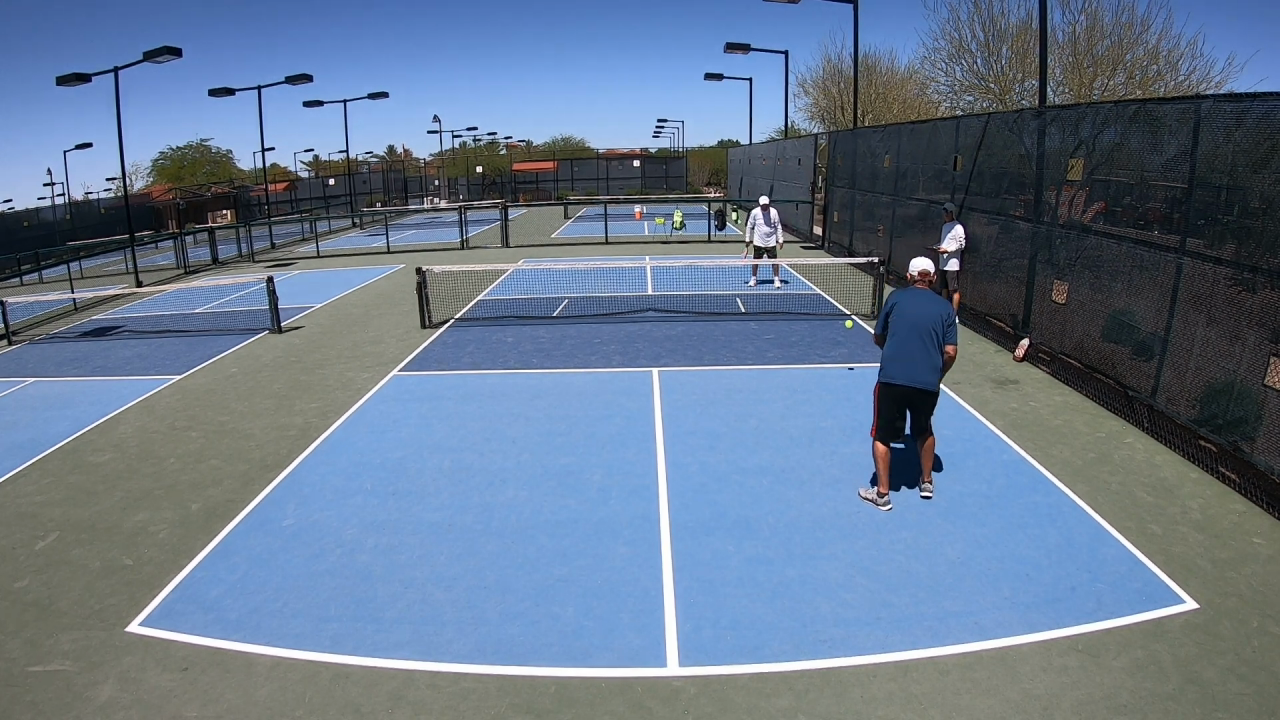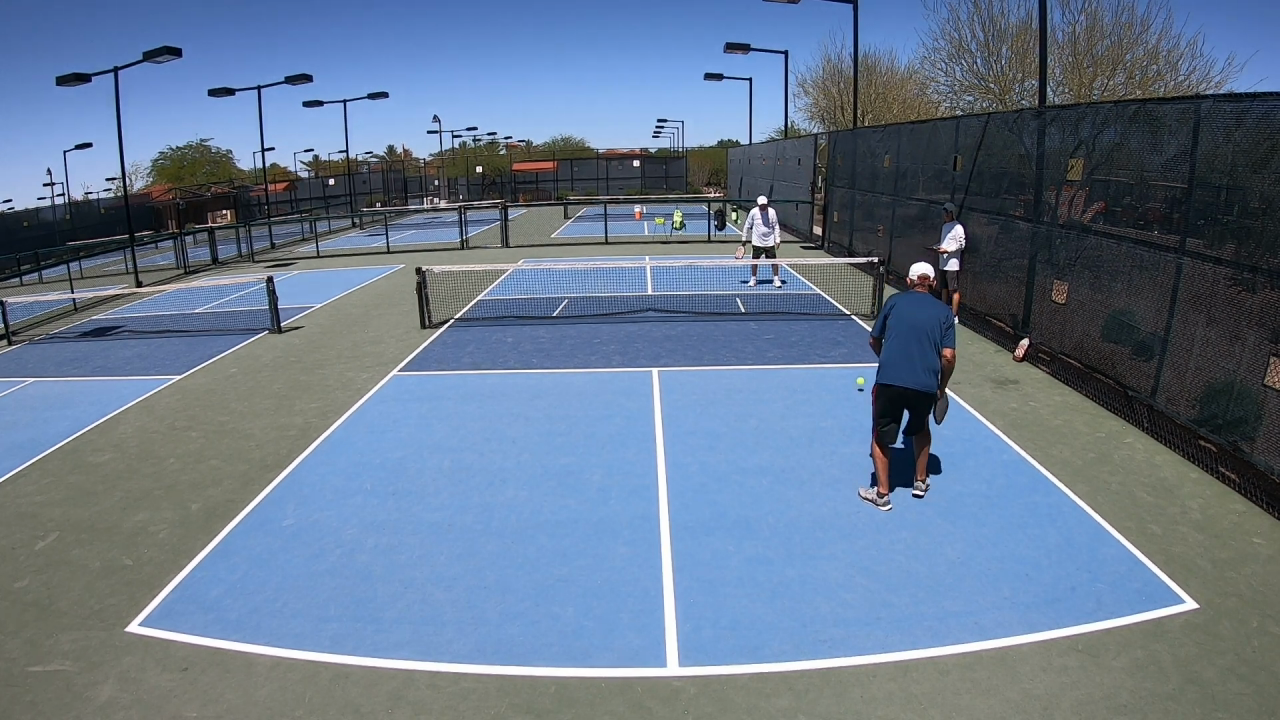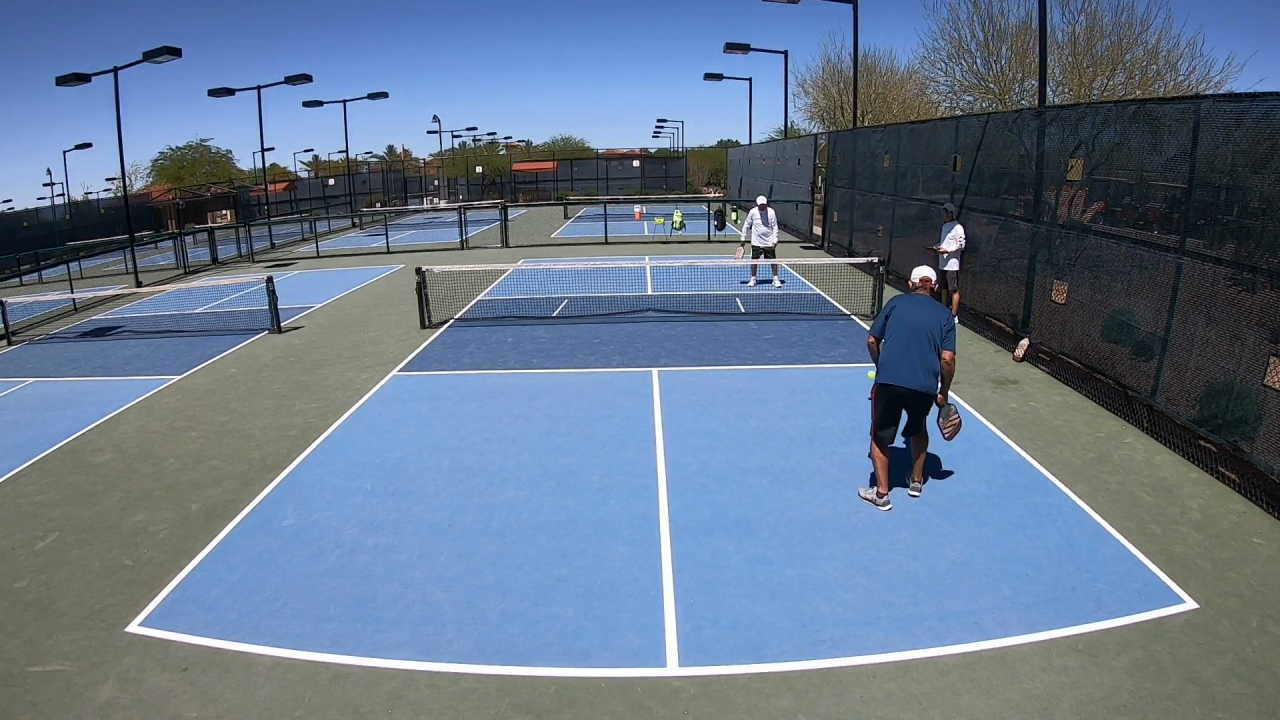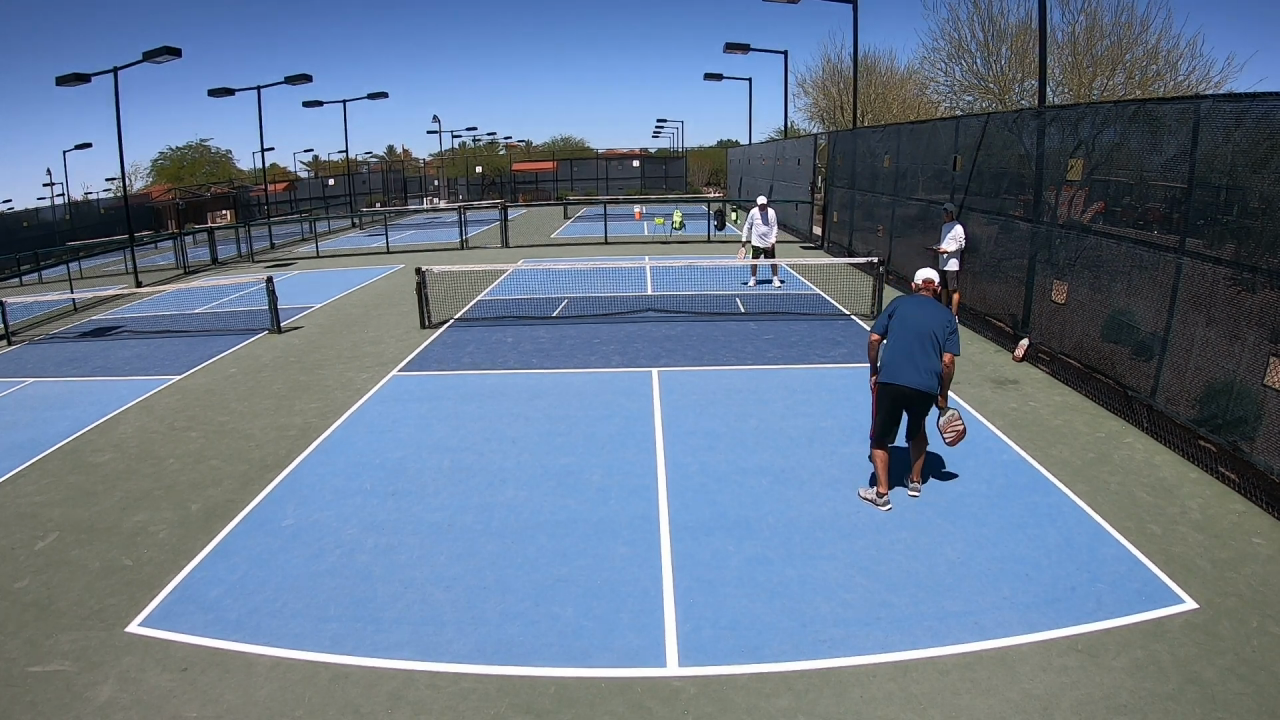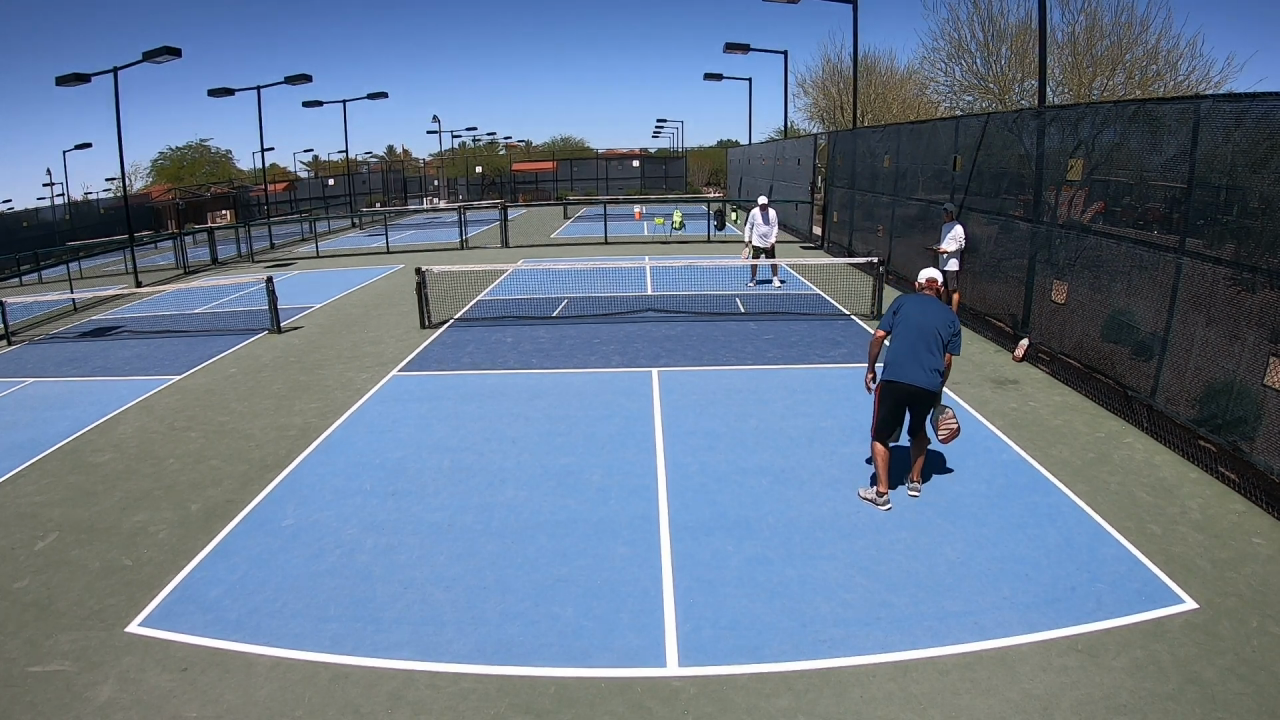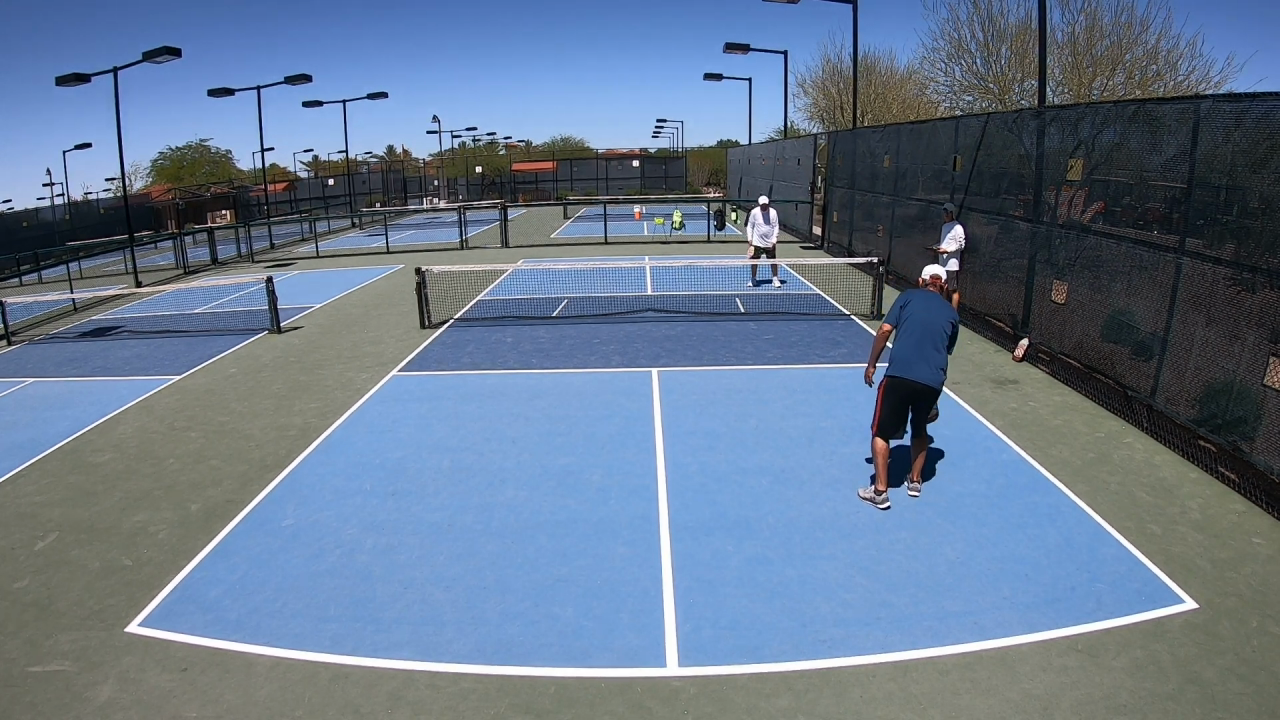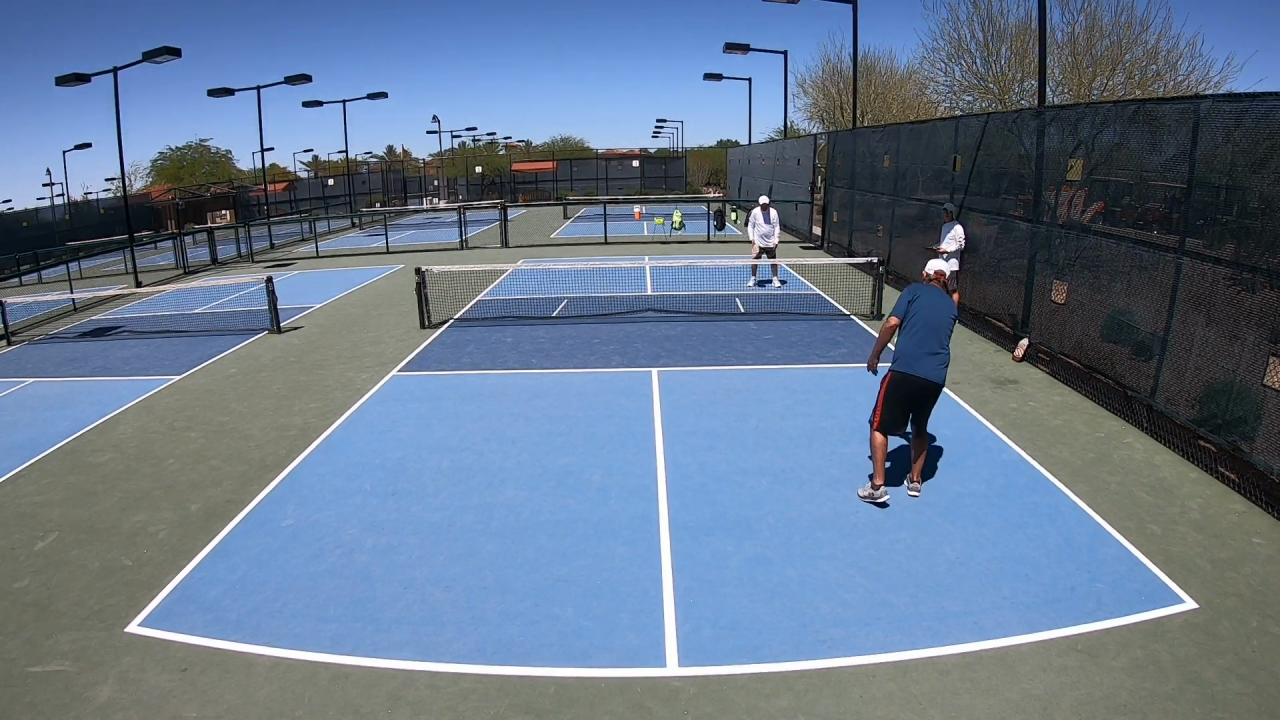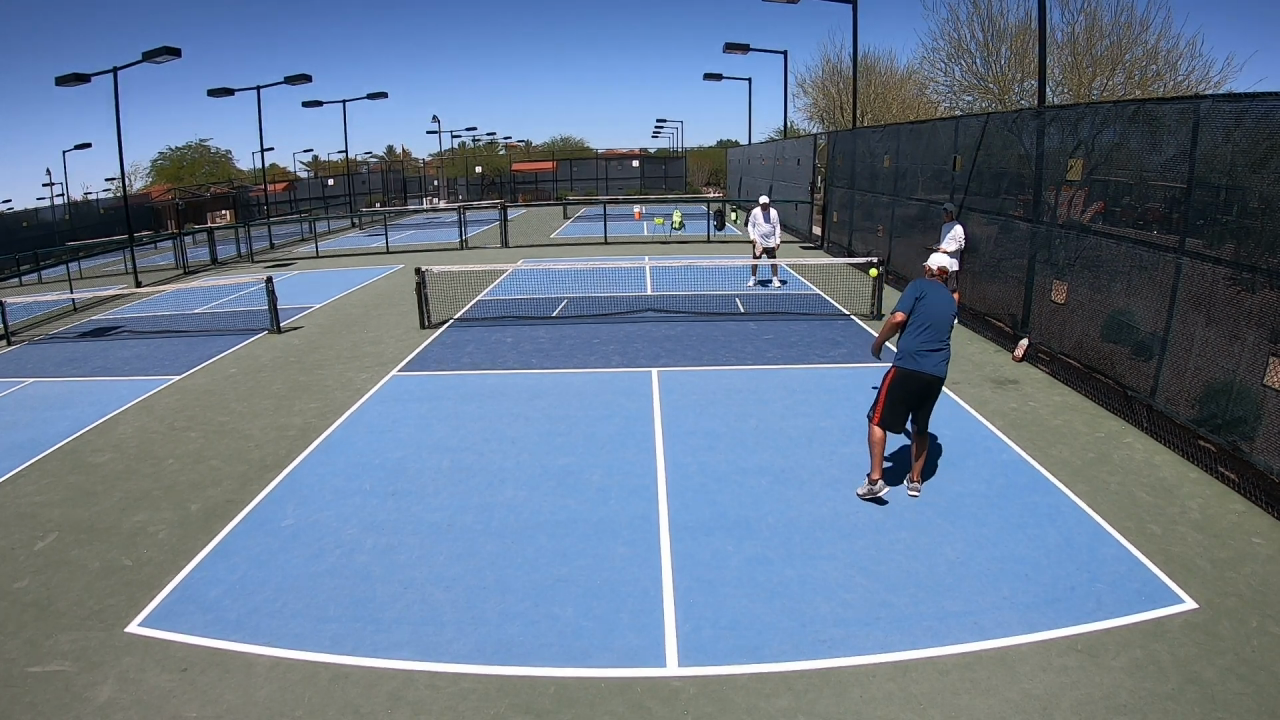
dt=0.1s
person 1, frame 1
left shoulder: (896, 297)
right shoulder: (945, 307)
left elbow: (878, 338)
right elbow: (950, 352)
right wrist: (938, 374)
left hip: (891, 379)
right hip: (928, 383)
left knee: (881, 436)
right knee: (924, 431)
left ankle: (882, 493)
right ankle: (926, 482)
person 1, frame 2
left shoulder: (895, 301)
right shoulder: (943, 311)
left elbow: (874, 340)
right elbow: (948, 357)
right wrist: (942, 386)
left hip: (889, 380)
right hip: (926, 385)
left knee: (881, 436)
right knee: (920, 429)
left ankle: (882, 493)
right ankle: (920, 481)
person 1, frame 3
left shoulder: (896, 303)
right shoulder: (944, 314)
left elbow: (872, 341)
right elbow: (947, 359)
left wrist: (881, 368)
right wrist: (944, 392)
left hip: (888, 381)
right hip: (925, 386)
left knee: (879, 437)
right knee: (918, 429)
left ankle: (882, 493)
right ankle: (916, 481)
person 1, frame 4
left shoulder: (899, 303)
right shoulder: (947, 316)
left elbow: (874, 339)
right elbow: (947, 363)
left wrist: (874, 371)
right wrist: (943, 396)
left hip: (891, 380)
right hip: (927, 386)
left knee: (879, 438)
right knee: (917, 430)
left ankle: (881, 493)
right ankle: (915, 481)
person 1, frame 5
left shoulder: (903, 301)
right shoulder: (950, 316)
left elbow: (879, 336)
right elbow: (947, 361)
left wrist: (870, 370)
right wrist: (938, 390)
left hip: (895, 379)
right hip: (929, 384)
left knee: (881, 436)
right knee: (918, 430)
left ankle: (881, 492)
right ankle: (915, 481)
person 1, frame 6
left shoulder: (909, 296)
right shoulder: (951, 312)
left elbow: (885, 330)
left wrist: (871, 364)
left hip: (900, 375)
right hip: (933, 381)
left knee: (880, 432)
right knee: (919, 428)
left ankle: (880, 490)
right ankle: (915, 480)
person 1, frame 7
left shoulder: (914, 290)
right shoulder: (952, 306)
left elbow: (892, 323)
left wrist: (875, 355)
left hip: (904, 370)
right hip: (935, 377)
left knee: (879, 426)
right knee: (920, 427)
left ankle: (878, 485)
right ankle: (915, 480)
person 1, frame 8
left shoulder: (919, 285)
right shoulder: (950, 300)
left elbow: (898, 319)
left wrist: (878, 342)
left hip: (909, 366)
right hip: (937, 372)
left knee: (877, 420)
right knee: (920, 427)
left ankle: (875, 480)
right ankle: (915, 481)
